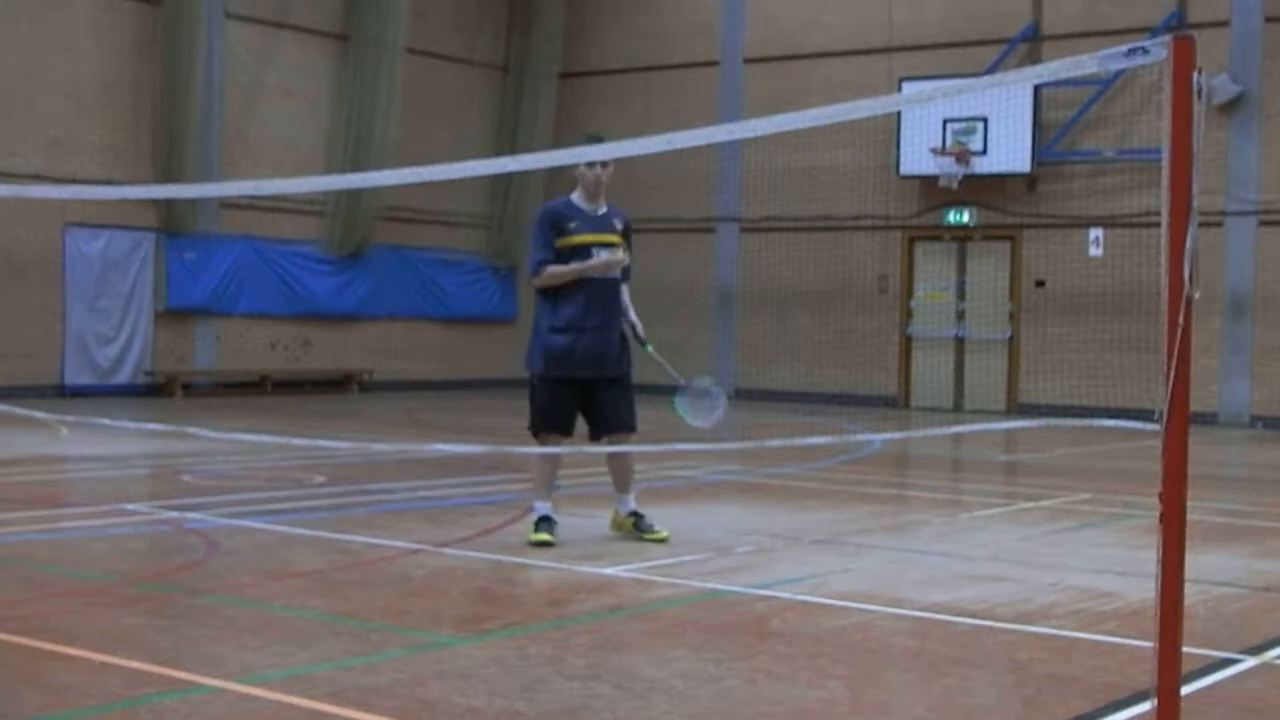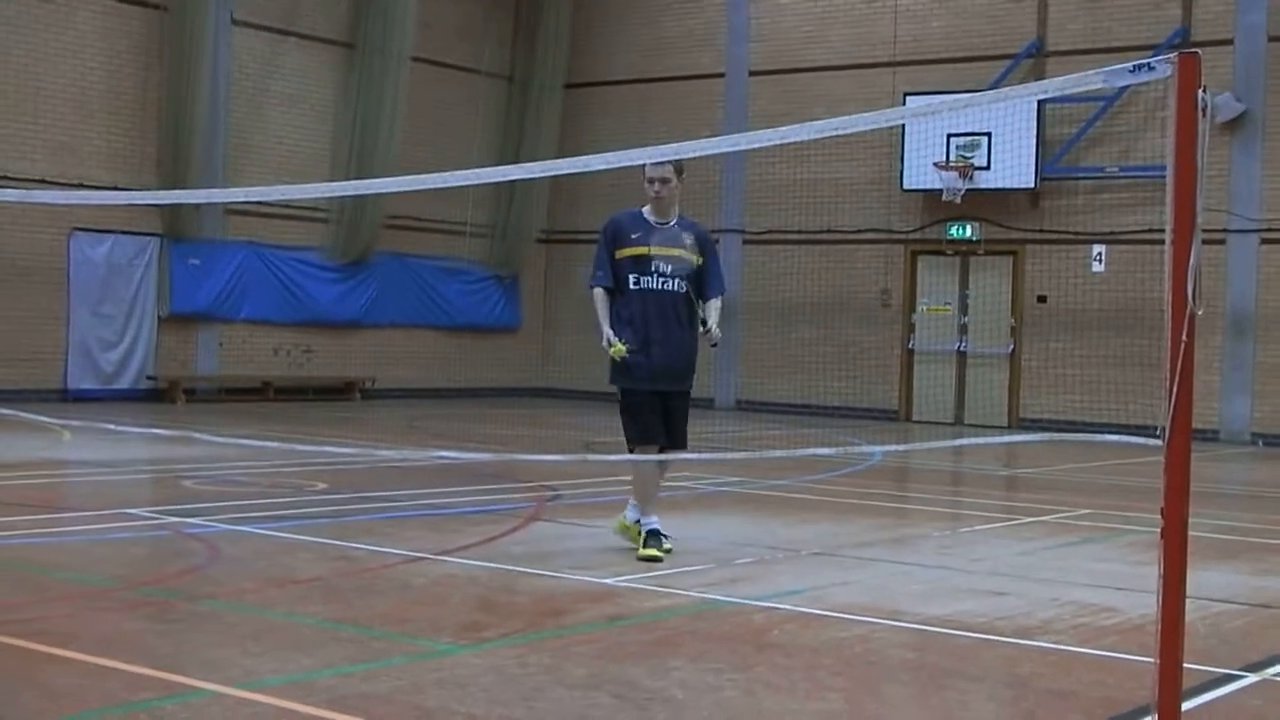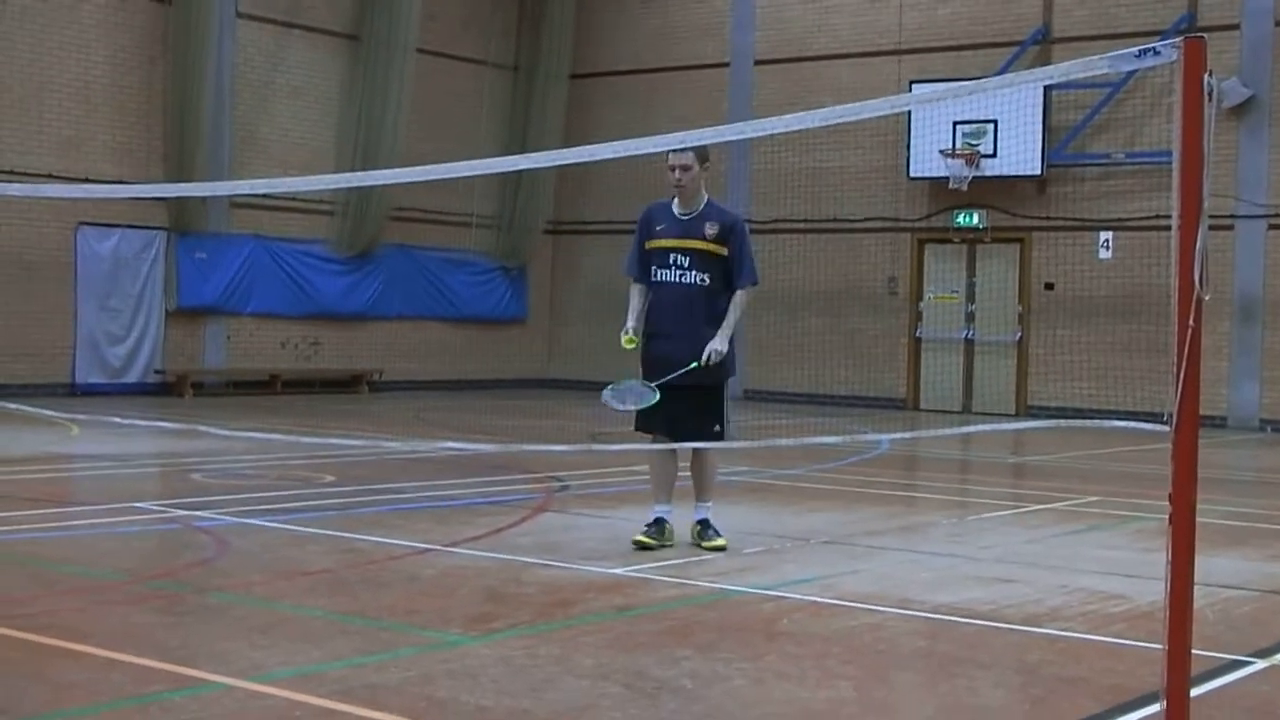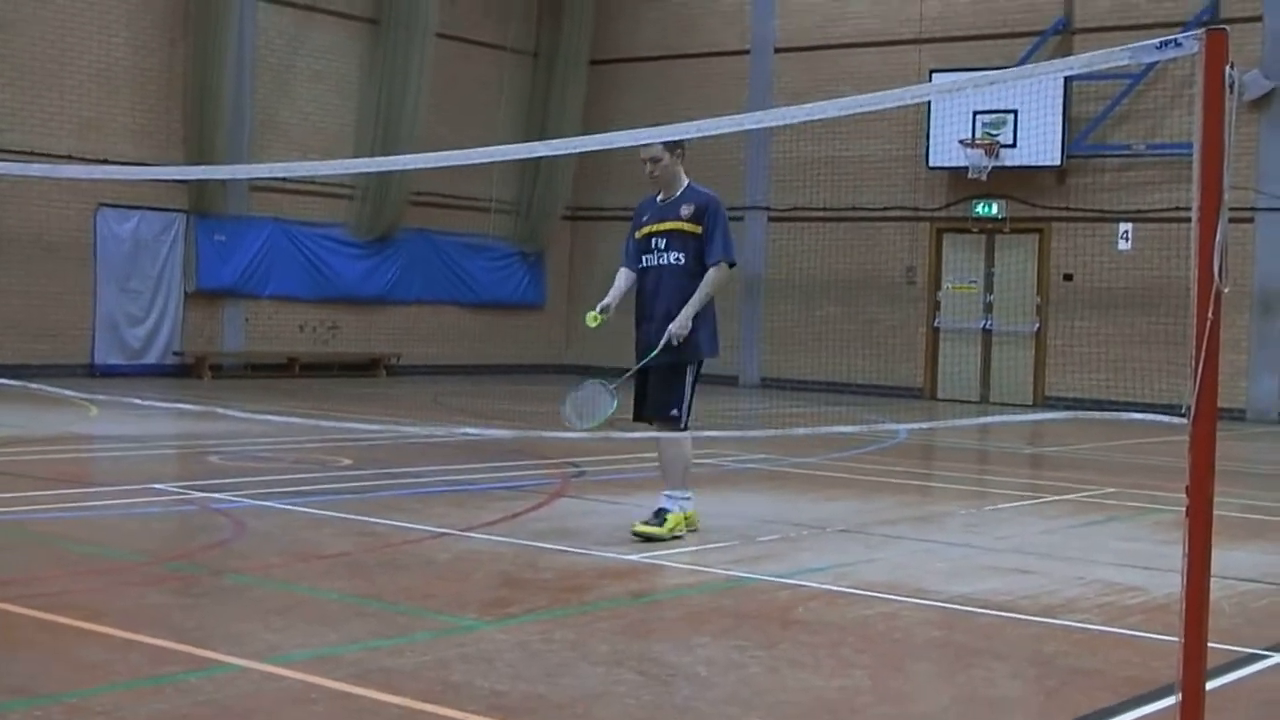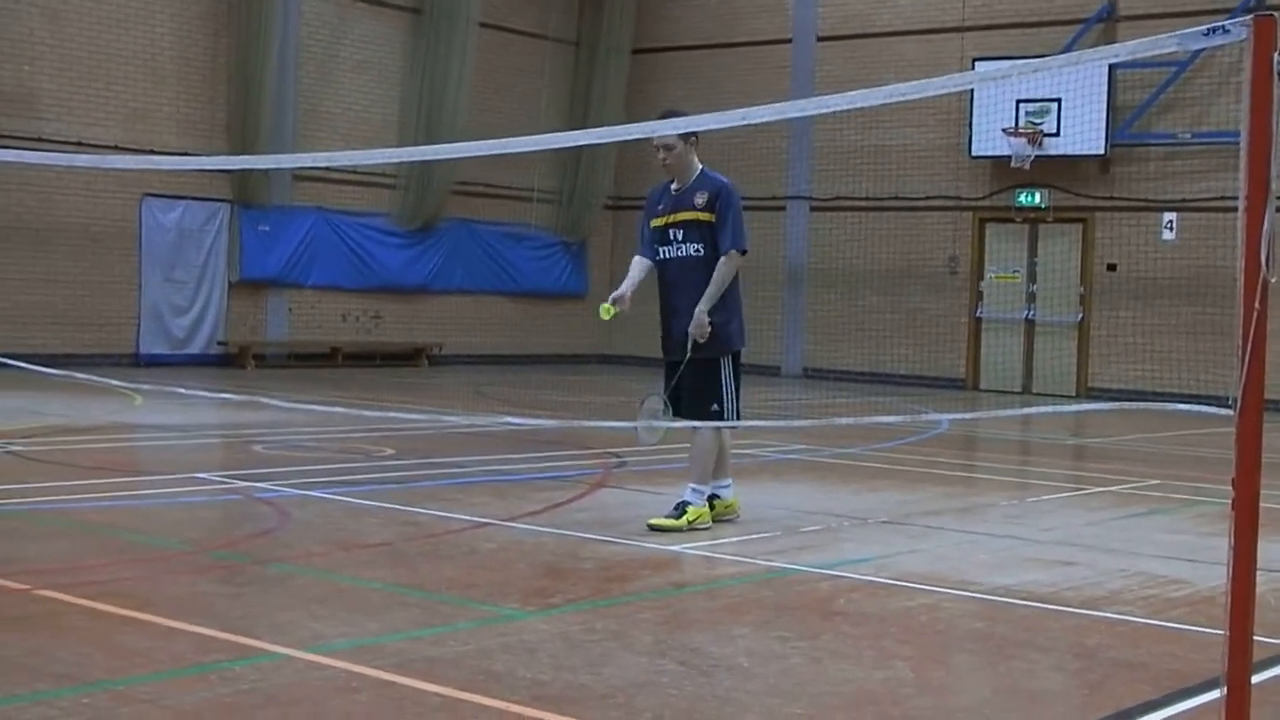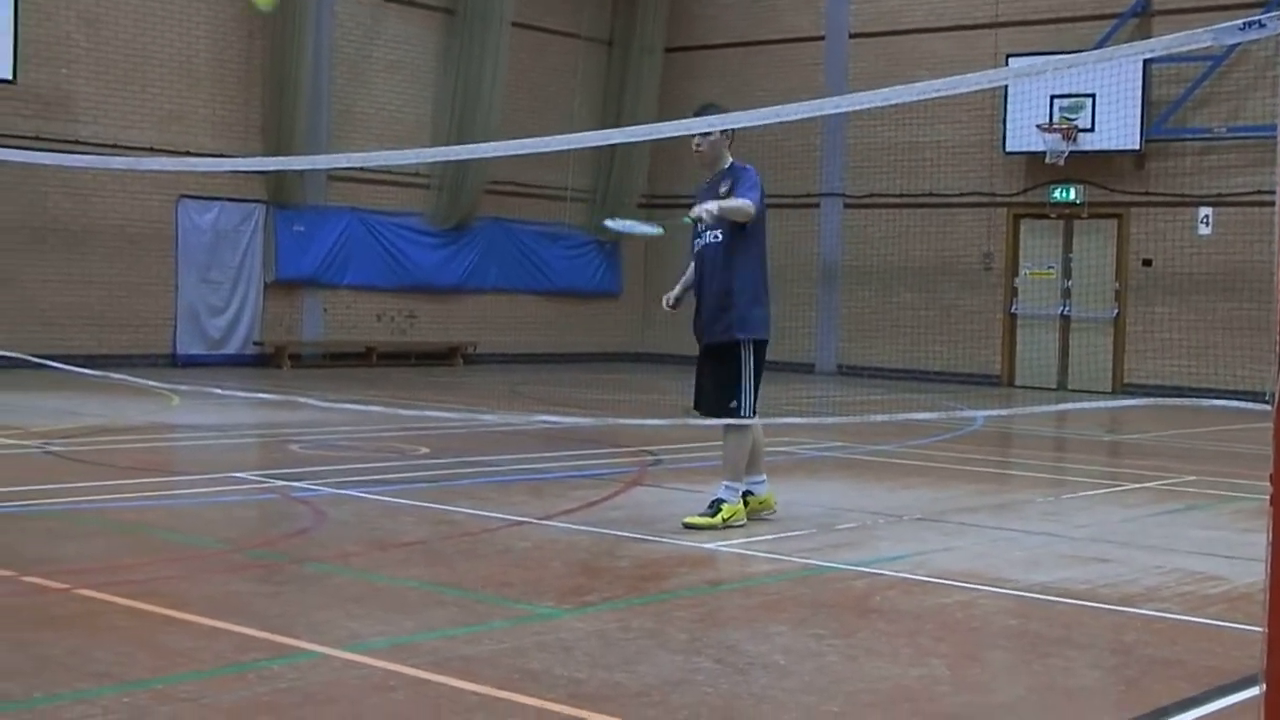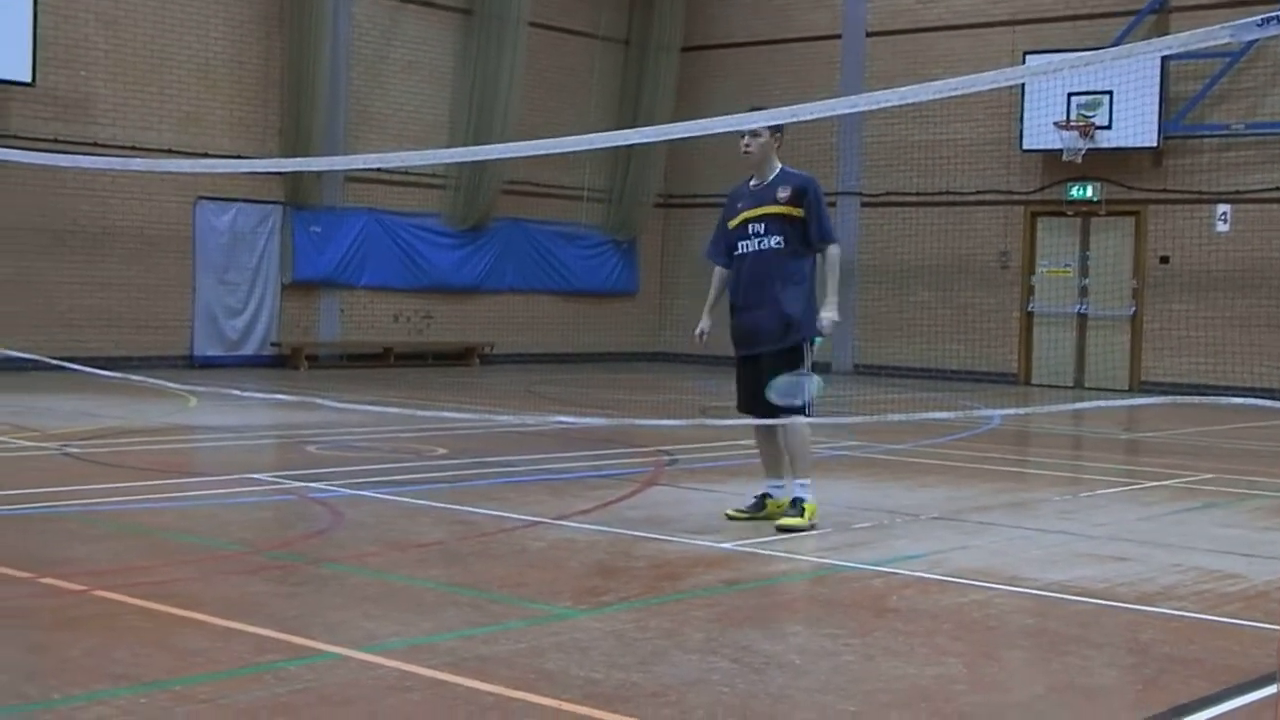
dt=0.7s
person 1, frame 1
left shoulder: (619, 222)
right shoulder: (554, 214)
right elbow: (540, 275)
left wrist: (630, 314)
right wrist: (591, 265)
left hip: (609, 349)
right hip: (560, 346)
left knee: (621, 432)
right knee: (551, 433)
left ankle: (627, 513)
right ankle: (543, 515)
person 1, frame 2
left shoulder: (698, 236)
right shoulder: (618, 227)
left elbow: (711, 293)
right elbow: (601, 285)
left wrist: (712, 323)
right wrist: (606, 327)
left hip: (678, 360)
right hip: (634, 358)
left knee: (670, 448)
right knee: (645, 445)
left ankle: (633, 518)
right ankle: (649, 528)
person 1, frame 3
left shoulder: (727, 223)
right shoulder: (651, 218)
left elbow: (742, 287)
right elbow: (639, 279)
left wrist: (724, 335)
right wrist: (632, 320)
left hip: (705, 352)
right hip: (658, 350)
left knee: (704, 438)
right knee: (659, 434)
left ankle: (703, 519)
right ankle: (660, 519)
person 1, frame 4
left shoulder: (705, 204)
right shoulder: (643, 211)
left elbow: (719, 266)
right elbow: (631, 266)
left wrist: (686, 316)
right wrist: (612, 298)
left hip: (684, 333)
right hip: (650, 333)
left knee: (669, 418)
right knee: (666, 420)
left ankle: (672, 509)
right ankle: (683, 506)
person 1, frame 5
left shoulder: (719, 190)
right shoulder: (657, 199)
left elbow: (732, 254)
right elbow: (647, 254)
left wrist: (703, 310)
right wrist: (627, 288)
left hip: (712, 325)
right hip: (676, 327)
left knee: (708, 412)
right knee: (708, 413)
left ankle: (695, 502)
right ankle: (722, 496)
person 1, frame 6
left shoulder: (743, 176)
right shoulder: (704, 191)
left elbow: (748, 208)
left wrist: (717, 207)
right wrist: (681, 289)
left hip: (740, 316)
right hip: (712, 318)
left knee: (735, 408)
right knee: (736, 409)
left ankle: (729, 500)
right ankle: (757, 492)
person 1, frame 7
left shoulder: (802, 187)
right shoulder: (736, 197)
left elbow: (829, 247)
right elbow: (724, 262)
left wrist: (830, 302)
right wrist: (707, 313)
left hip: (789, 320)
right hip: (747, 323)
left knee: (790, 407)
right knee: (759, 411)
left ankle: (802, 499)
right ankle: (774, 493)
